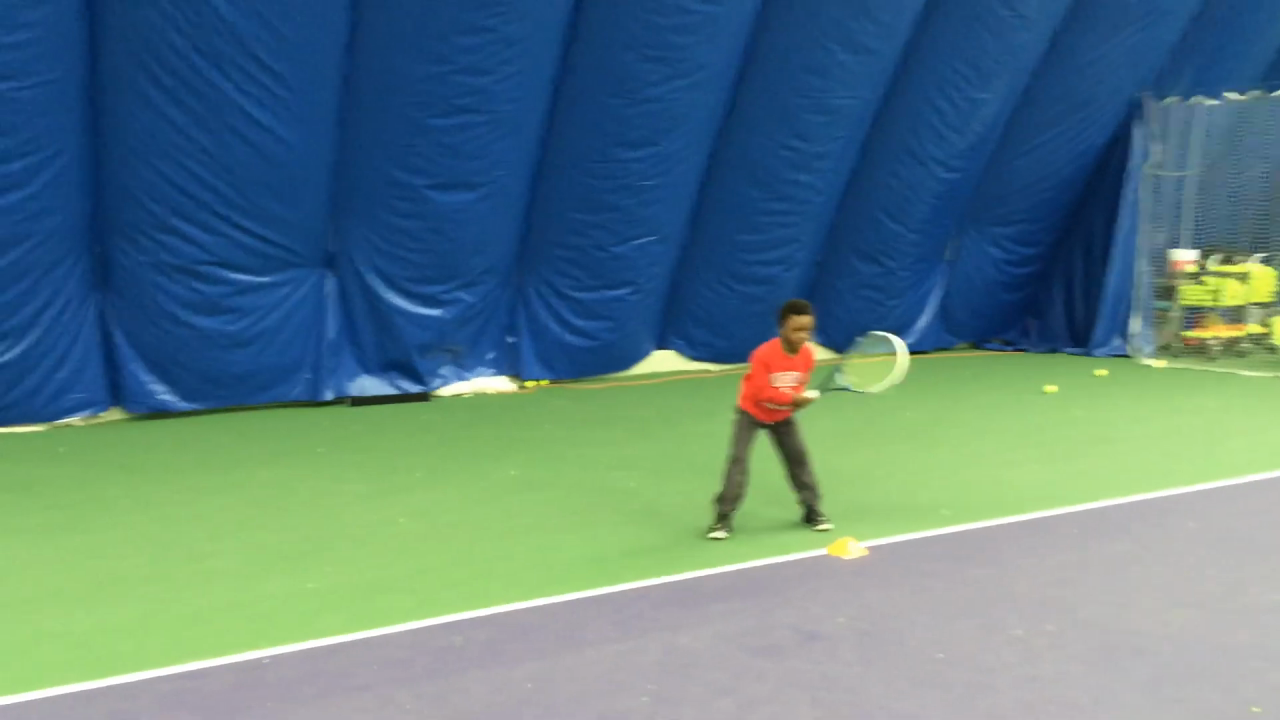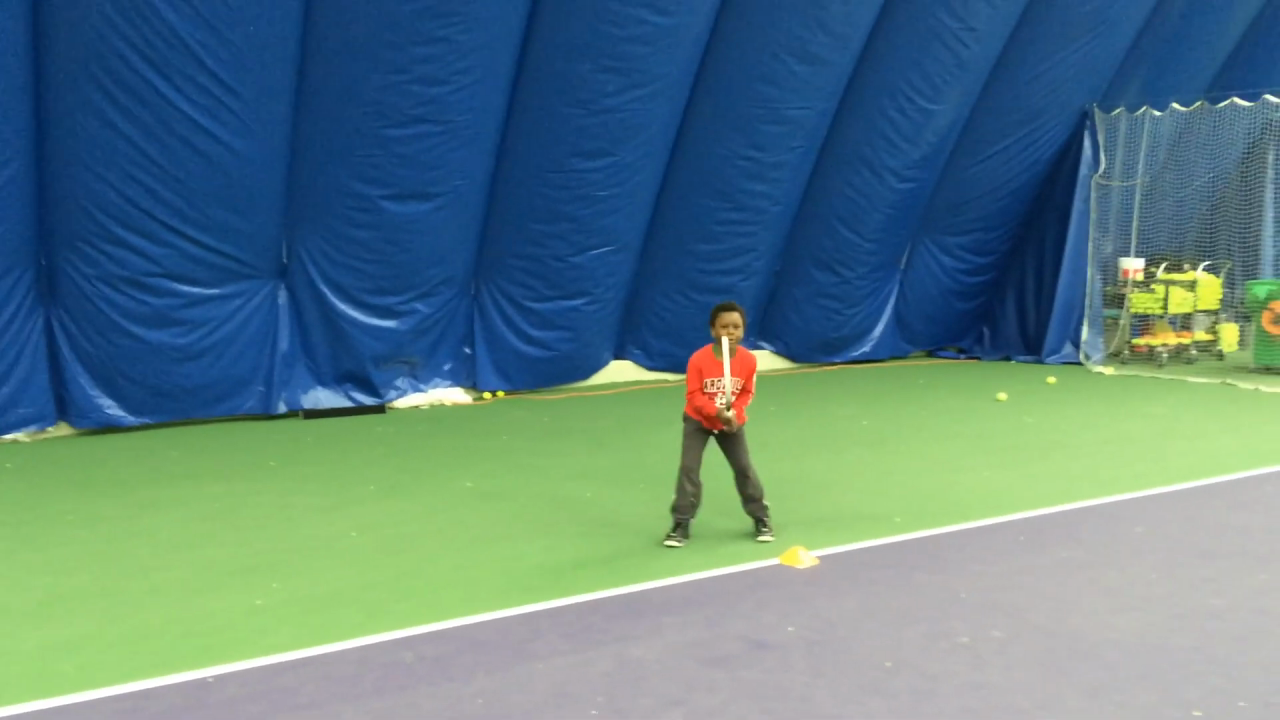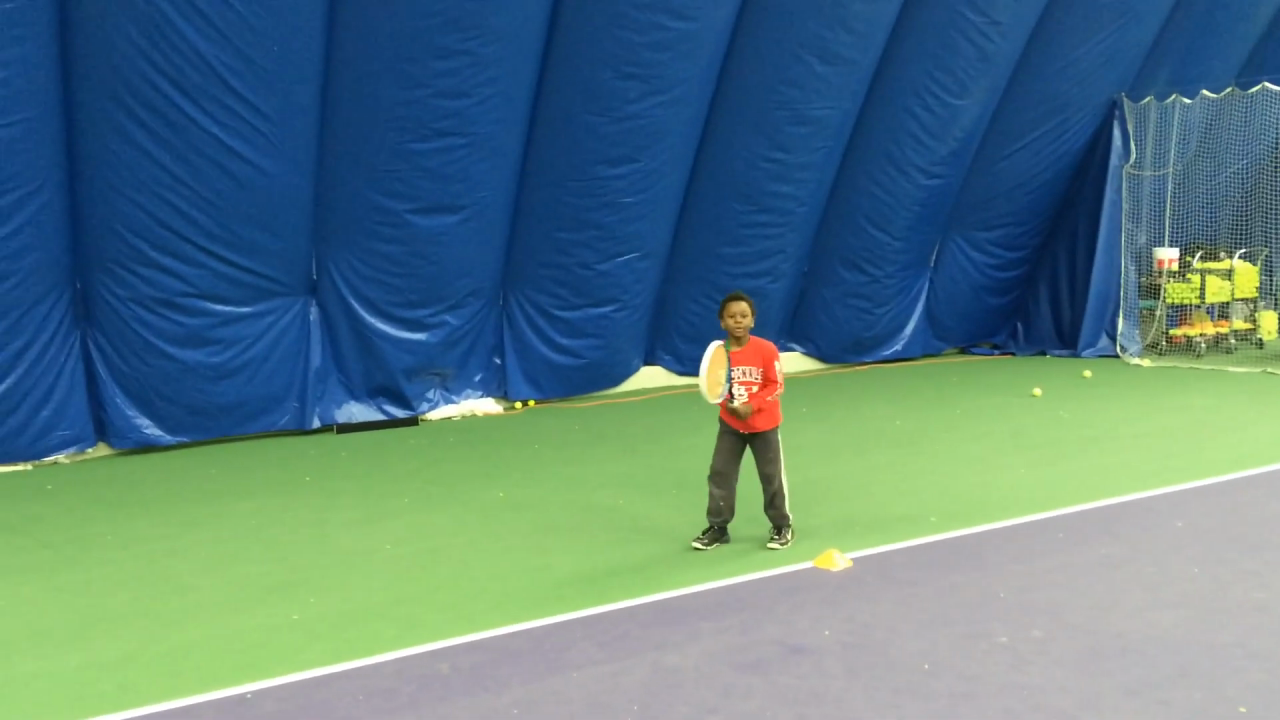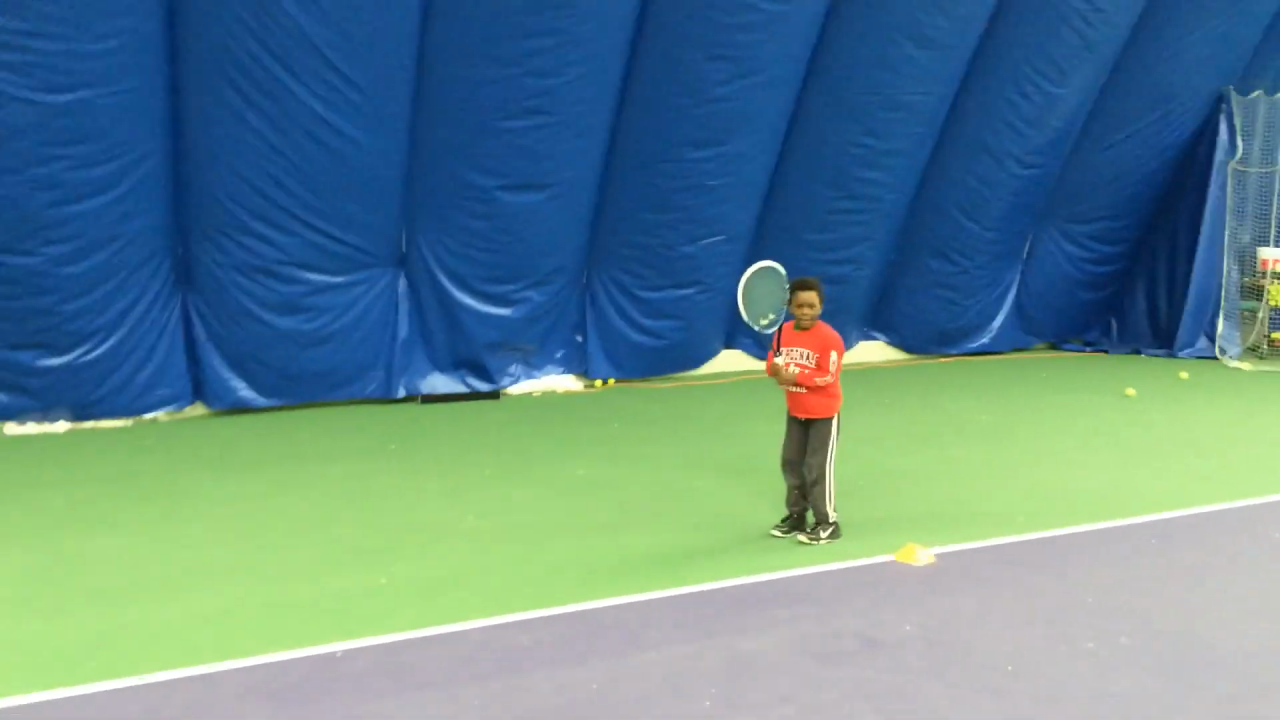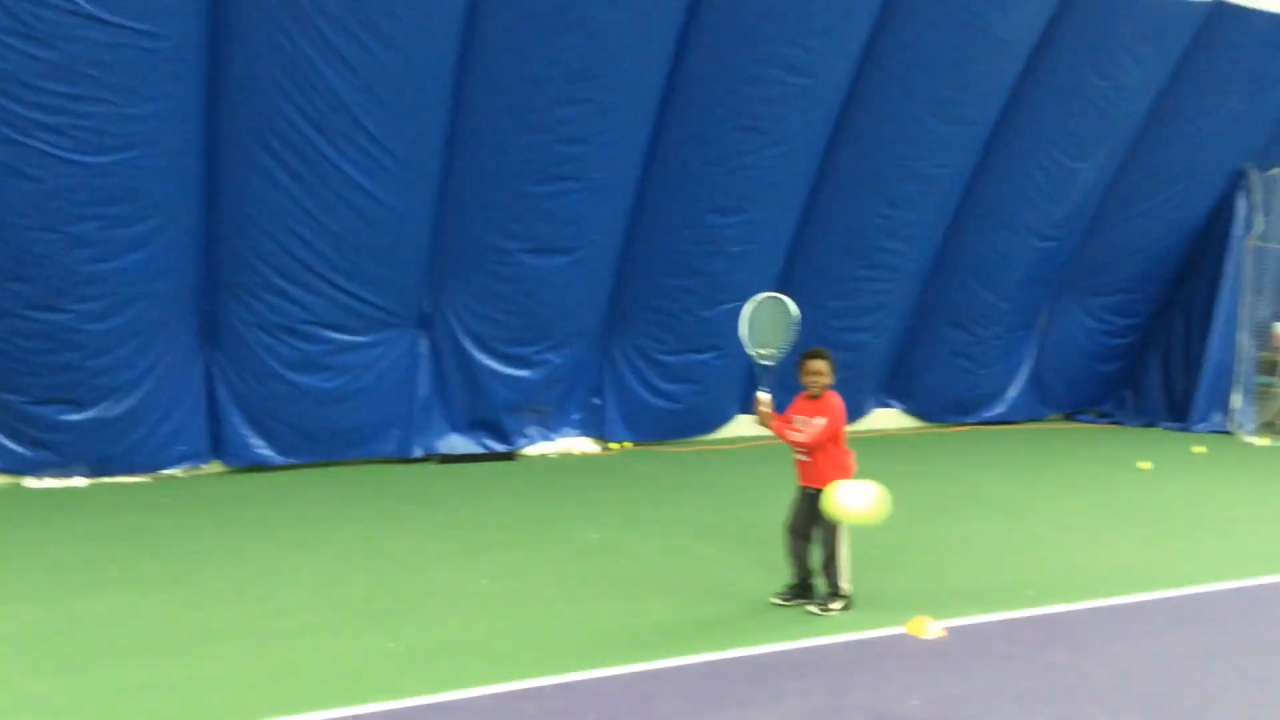
dt=0.5s
person 1, frame 1
left shoulder: (806, 355)
right shoulder: (763, 354)
left elbow: (799, 384)
right elbow: (759, 390)
left wrist: (802, 398)
right wrist: (791, 398)
left hip: (782, 415)
right hip: (751, 412)
left knee: (798, 457)
right knee: (738, 460)
left ankle: (812, 508)
right ankle: (724, 514)
person 1, frame 2
left shoulder: (748, 358)
right shoulder: (699, 359)
left elbow: (747, 392)
right elbow: (694, 395)
left wrist: (733, 412)
right wrist: (716, 411)
left hip: (732, 422)
right hip: (698, 420)
left knee: (745, 469)
right knee: (688, 469)
left ankle: (761, 518)
right ankle: (681, 523)
person 1, frame 3
left shoulder: (766, 349)
left elbow: (776, 386)
left wrist: (753, 406)
right wrist: (730, 405)
left hip: (764, 424)
right hip: (730, 424)
left knee: (771, 476)
right knee: (719, 473)
left ankle: (782, 526)
right ankle: (718, 527)
person 1, frame 4
left shoulder: (830, 338)
right shoulder: (785, 331)
left elbow: (828, 377)
right elbow: (774, 361)
left wrist: (795, 378)
right wrist: (775, 369)
left hip: (824, 413)
right hip: (796, 411)
left knee: (818, 466)
right knee: (791, 462)
left ankle: (827, 523)
right ankle: (796, 516)
person 1, frame 5
left shoulder: (832, 406)
right shoulder: (800, 401)
left elbow: (806, 438)
right elbow: (788, 426)
left wrist: (773, 424)
right wrist: (769, 414)
left hip: (834, 482)
right hip: (809, 482)
left knee: (832, 538)
right knee: (797, 529)
left ankle: (840, 593)
right ankle: (802, 586)
